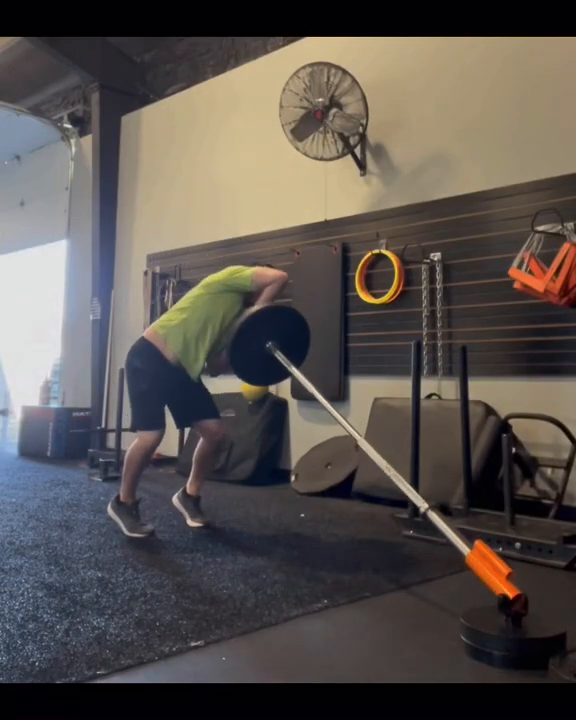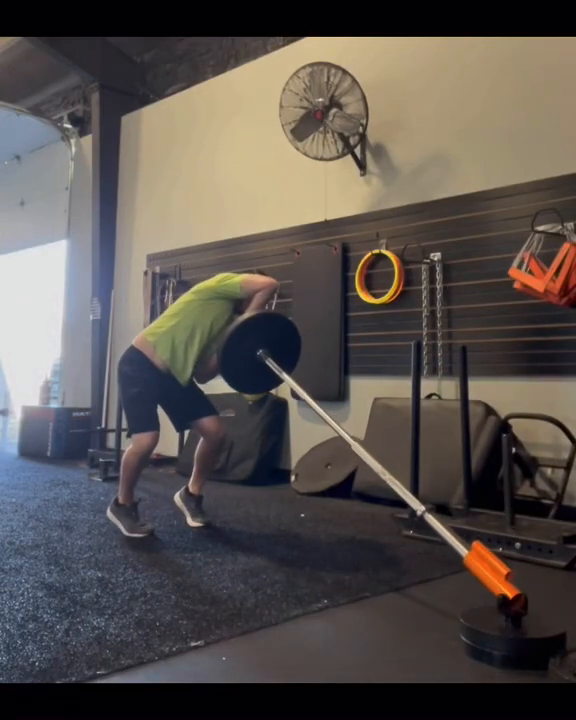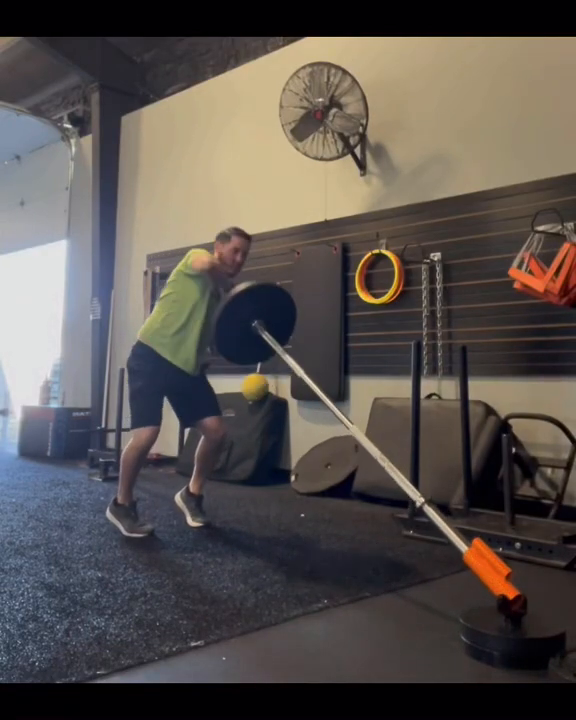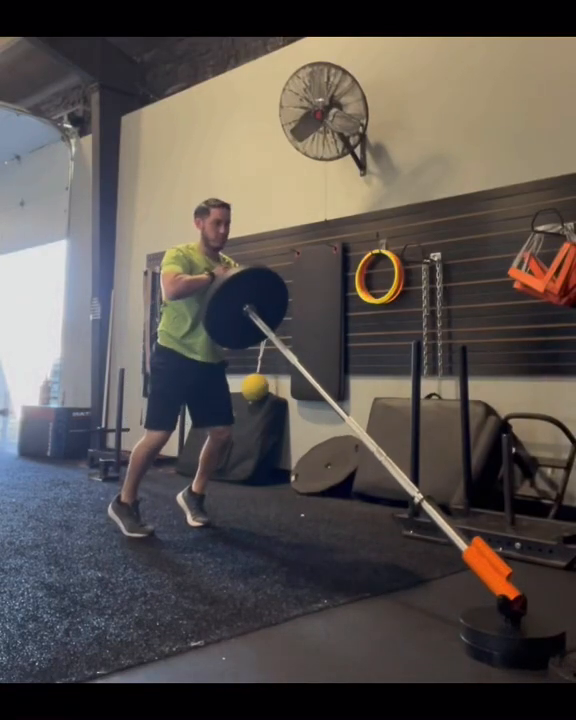
dt=0.5s
person 1, frame 1
left shoulder: (234, 316)
right shoulder: (232, 277)
left elbow: (215, 367)
right elbow: (279, 277)
left hip: (182, 369)
right hip: (150, 358)
left knee: (214, 432)
right knee: (150, 435)
left ankle: (189, 496)
right ankle: (123, 503)
person 1, frame 2
left shoulder: (226, 322)
right shoulder: (221, 285)
left elbow: (202, 375)
right elbow: (268, 284)
left hip: (175, 374)
right hip: (142, 365)
left knee: (215, 432)
right knee: (146, 440)
left ankle: (192, 495)
right ankle: (122, 505)
person 1, frame 3
left shoulder: (224, 290)
right shoulder: (198, 259)
left elbow: (215, 337)
right elbow: (206, 264)
right wrist: (228, 284)
left hip: (188, 365)
right hip: (152, 356)
left knee: (215, 430)
right knee: (146, 433)
left ankle: (192, 495)
right ankle: (121, 505)
person 1, frame 4
left shoulder: (231, 266)
right shoulder: (180, 254)
right elbow: (172, 290)
right wrist: (211, 276)
left hip: (210, 360)
right hip: (174, 357)
left knee: (222, 433)
right knee: (158, 435)
left ankle: (194, 495)
right ankle: (124, 503)
